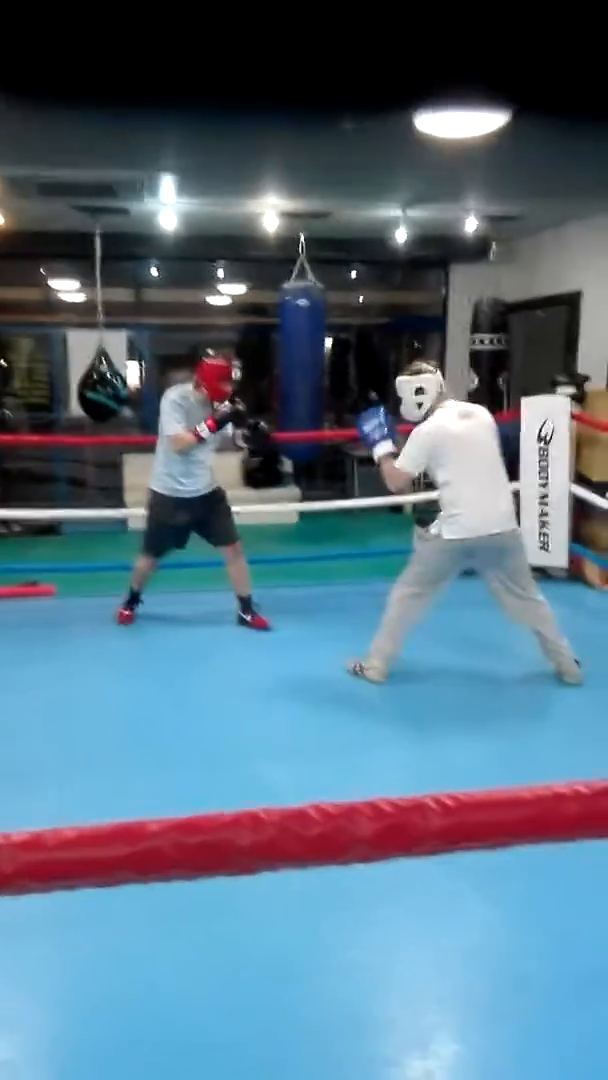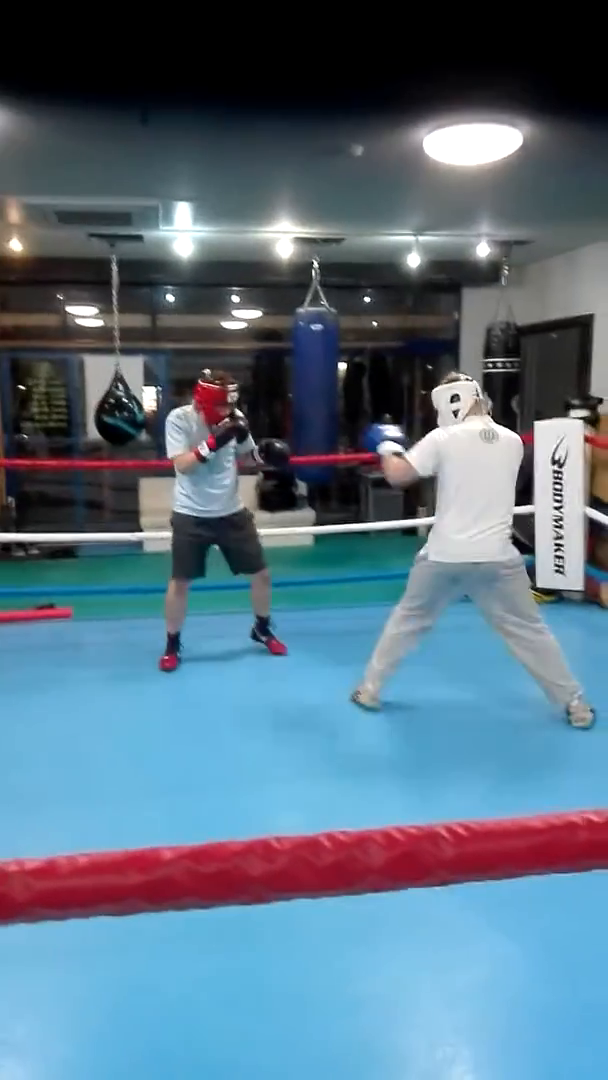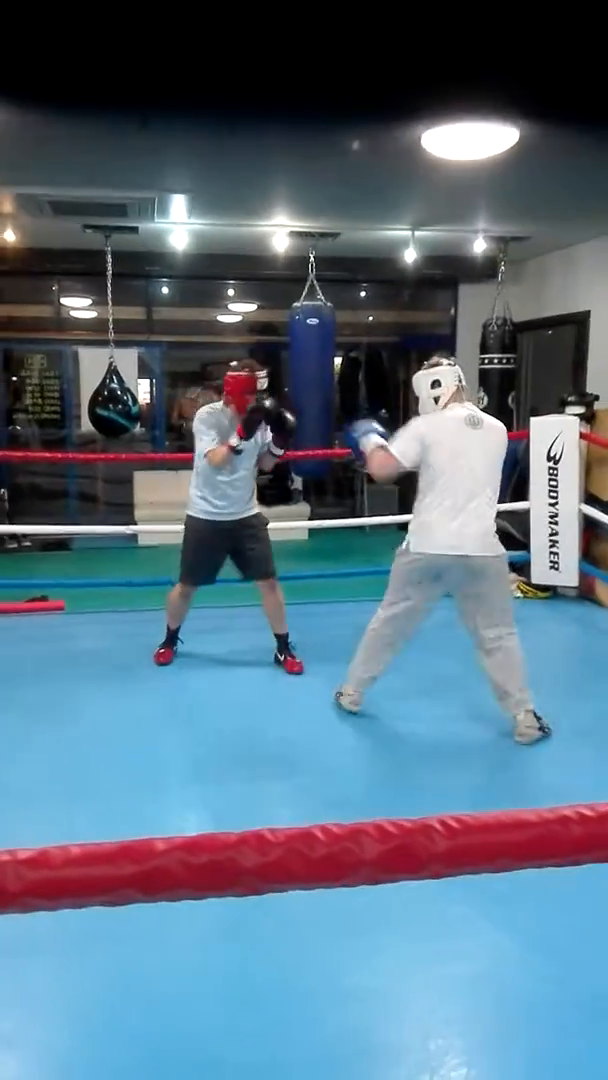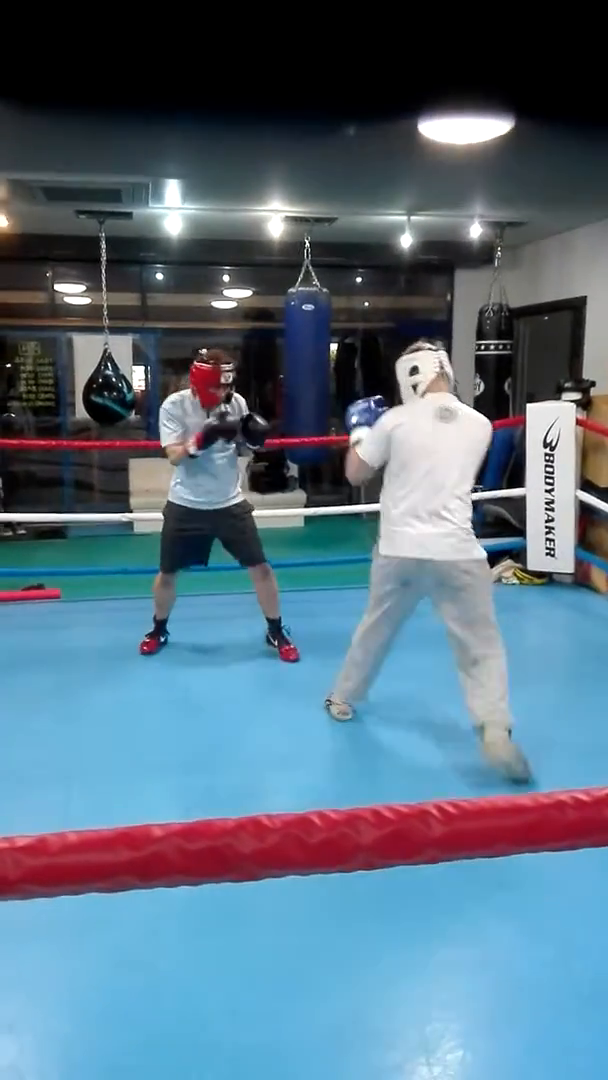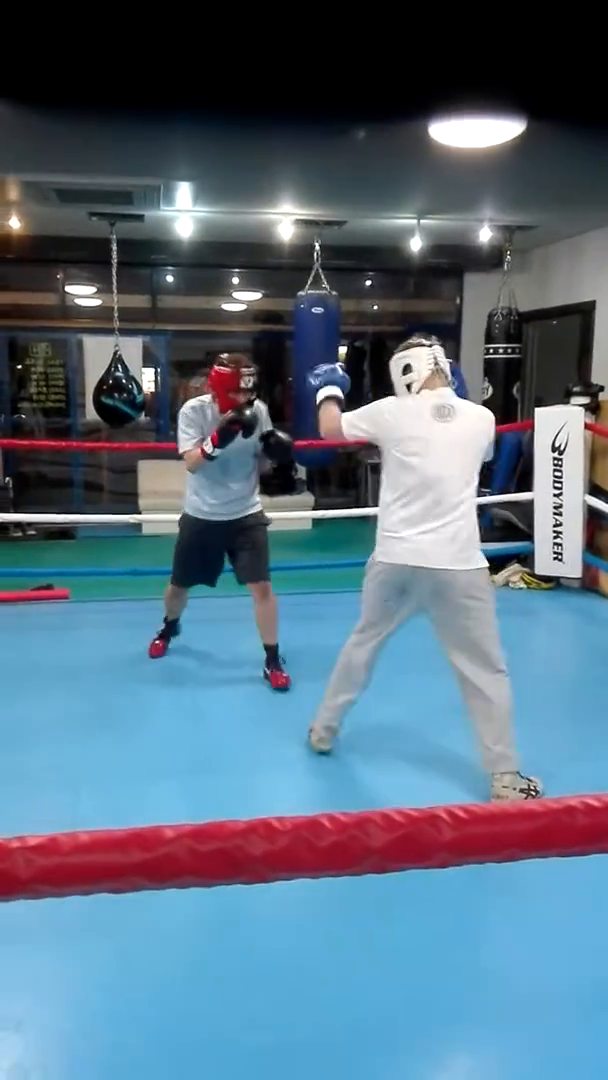
dt=0.4s
person 1, frame 1
left shoulder: (427, 431)
right shoulder: (482, 415)
left elbow: (397, 483)
left wrist: (380, 443)
left hip: (457, 532)
right hip: (502, 527)
left knee: (410, 593)
right knee: (525, 595)
left ankle: (376, 663)
right ankle: (565, 663)
person 1, frame 2
left shoulder: (444, 440)
right shoulder: (513, 442)
left elbow: (397, 474)
left wrist: (387, 443)
left hip: (444, 556)
right hip: (496, 557)
left knee: (407, 620)
right knee: (529, 629)
left ankle: (371, 689)
right ankle: (575, 704)
person 1, frame 3
left shoulder: (425, 427)
right shoulder: (496, 429)
left elbow: (382, 469)
left wrist: (370, 438)
left hip: (427, 549)
right hip: (480, 551)
left knee: (391, 620)
right knee: (498, 634)
left ankle: (353, 692)
right ankle: (525, 717)
person 1, frame 4
left shoulder: (396, 419)
right shoulder: (480, 424)
left elbow: (355, 472)
left wrist: (360, 427)
left hip: (398, 550)
right hip: (456, 554)
left knee: (375, 630)
right knee: (482, 648)
left ankle: (343, 700)
right ankle: (497, 742)
person 1, frame 5
left shoulder: (391, 412)
right shoulder: (481, 419)
left elbow: (331, 431)
left wrist: (328, 390)
left hip: (396, 560)
right hip: (458, 566)
left knee: (362, 644)
right knee: (487, 672)
left ankle: (324, 728)
right ankle: (505, 779)
person 2, frame 1
left shoulder: (220, 402)
right shoulder: (176, 398)
right elbow: (179, 445)
right wrist: (214, 423)
left hip: (205, 490)
right hip: (169, 492)
left knee: (233, 547)
right knee: (151, 556)
left ankle: (246, 610)
right ankle: (132, 599)
person 2, frame 2
left shoulder: (236, 418)
right shoulder: (179, 419)
left elbow: (245, 459)
right elbow: (182, 465)
left wrist: (262, 453)
right wrist: (214, 441)
left hip: (231, 511)
right hip: (191, 514)
left knee: (260, 573)
right knee: (180, 582)
left ankle: (262, 630)
right ankle: (172, 646)
person 2, frame 3
left shoulder: (260, 418)
right shoulder: (208, 416)
left elbow: (265, 464)
right elbow: (216, 460)
left wrist: (279, 441)
right wrist: (243, 434)
left hip: (246, 515)
right hip: (206, 516)
left knee: (268, 581)
right knee: (187, 585)
left ankle: (284, 648)
right ankle: (170, 640)
person 2, frame 4
left shoulder: (236, 402)
right shoulder: (175, 405)
right elbow: (174, 456)
left wrist: (253, 438)
right wrist: (202, 439)
left hip: (230, 503)
right hip: (186, 505)
left knee: (260, 568)
right knee: (167, 573)
left ankle: (276, 633)
right ankle: (159, 630)
person 2, frame 5
left shoulder: (257, 410)
right shoulder: (193, 410)
left elbow: (261, 459)
right elbow: (192, 464)
left wrist: (273, 449)
right wrist: (218, 438)
left hip: (246, 514)
right hip: (200, 515)
left knee: (261, 586)
right knee: (178, 585)
left ankle: (272, 660)
right ankle: (169, 627)
